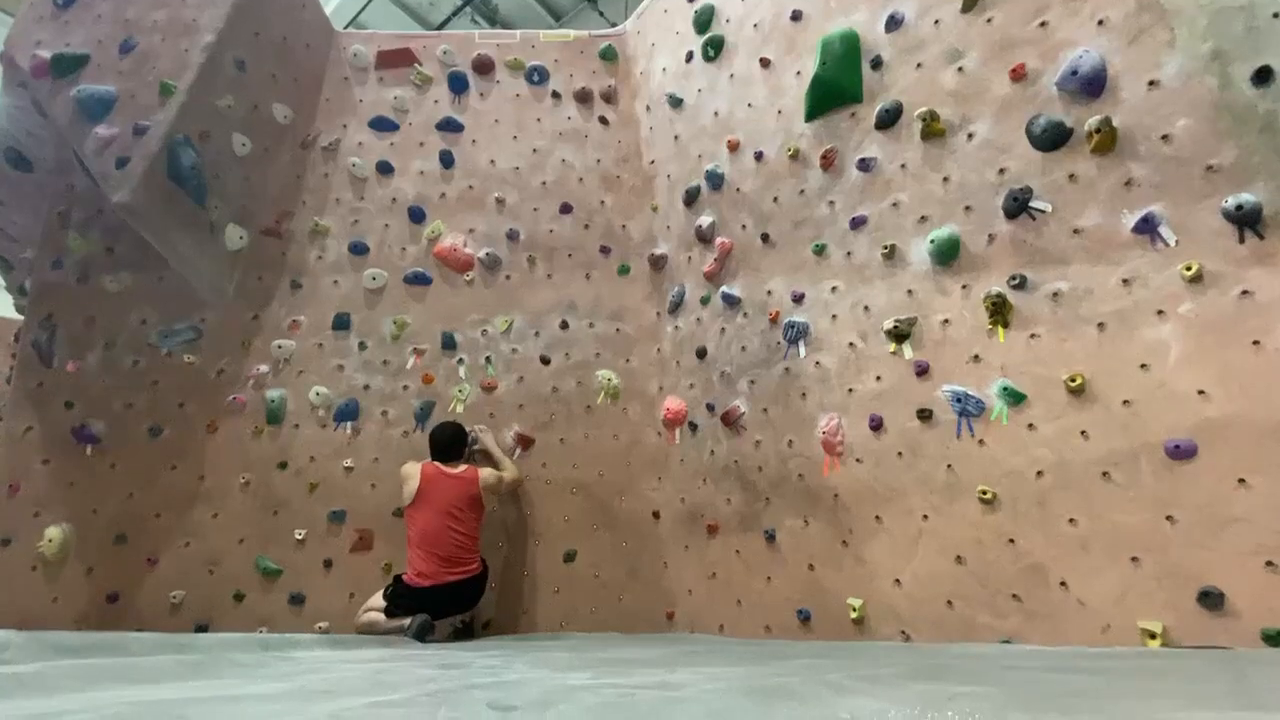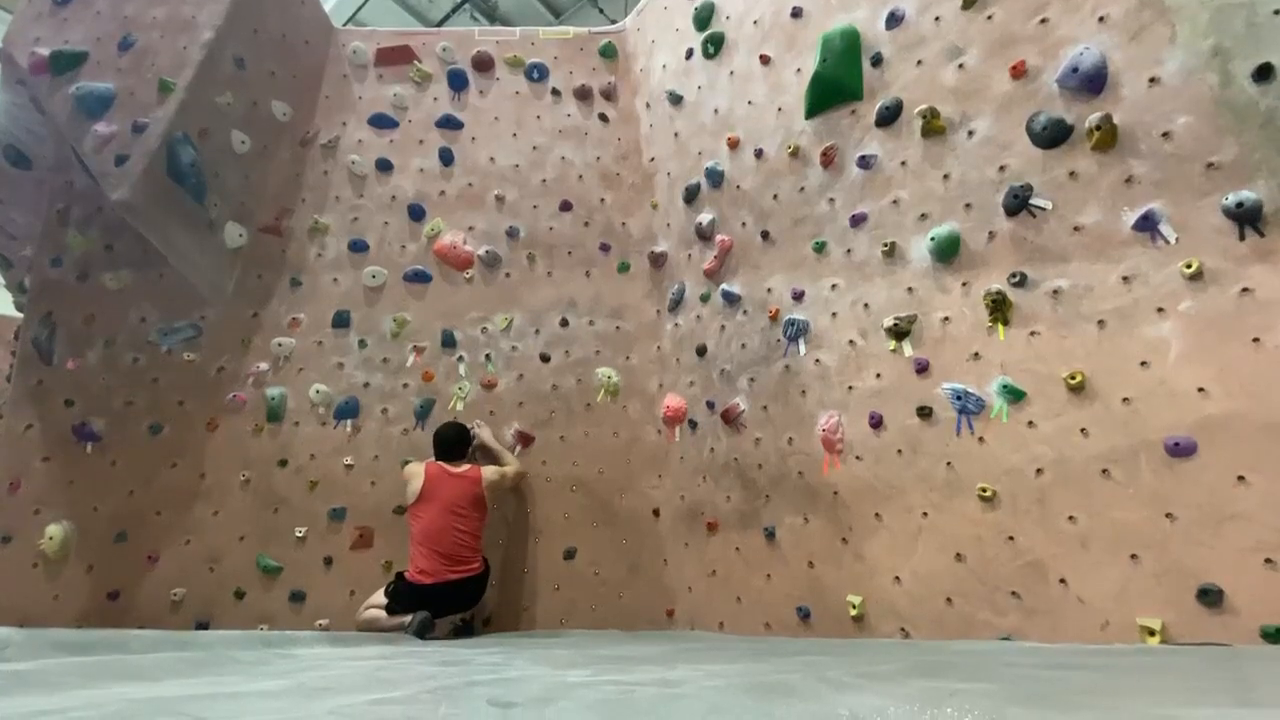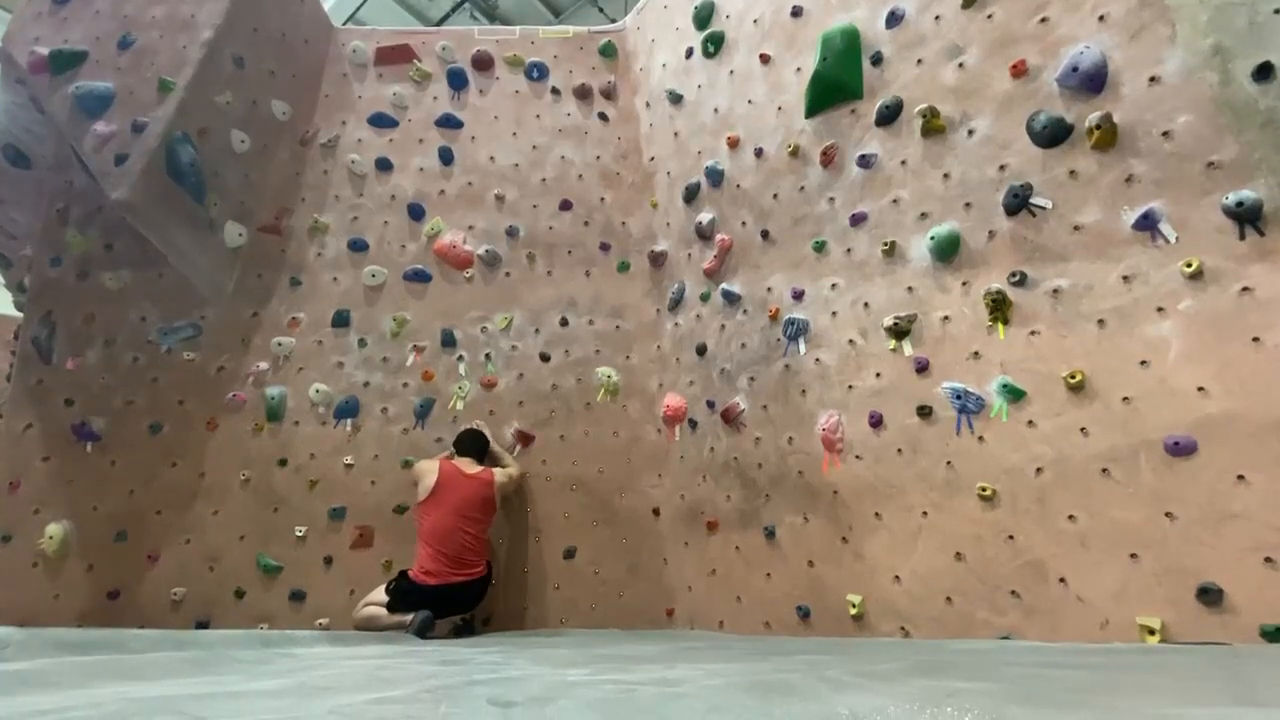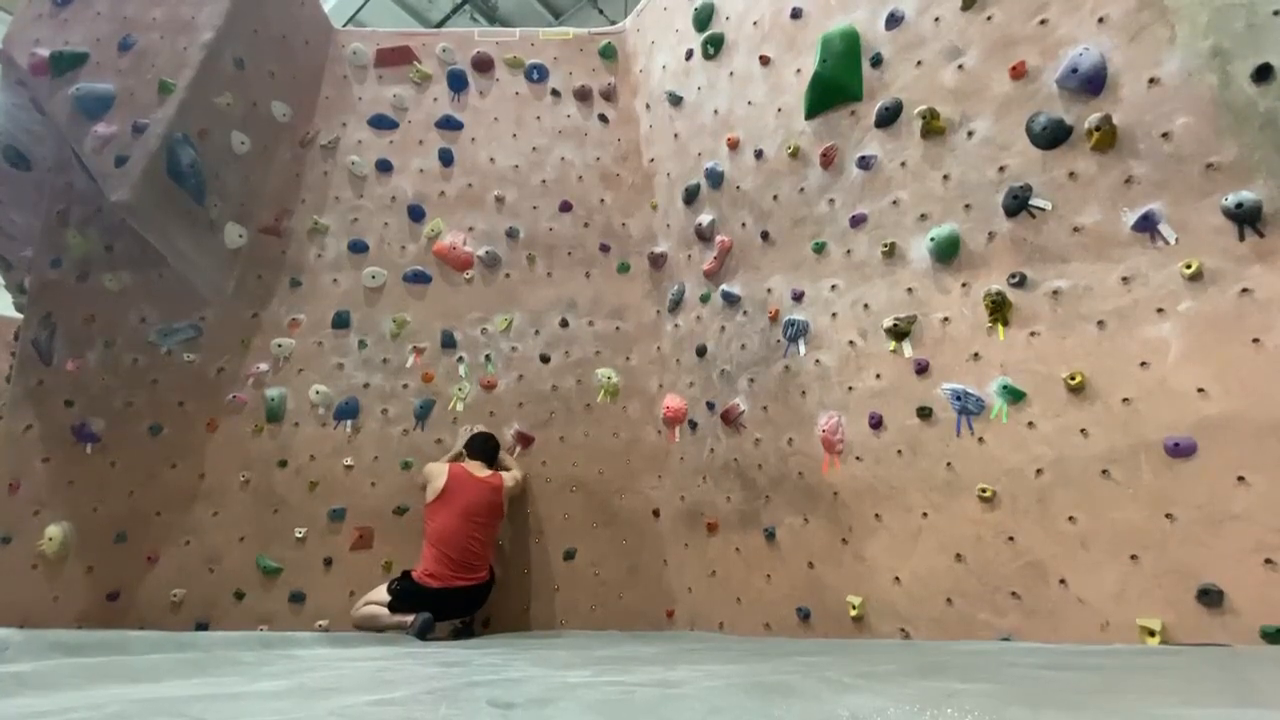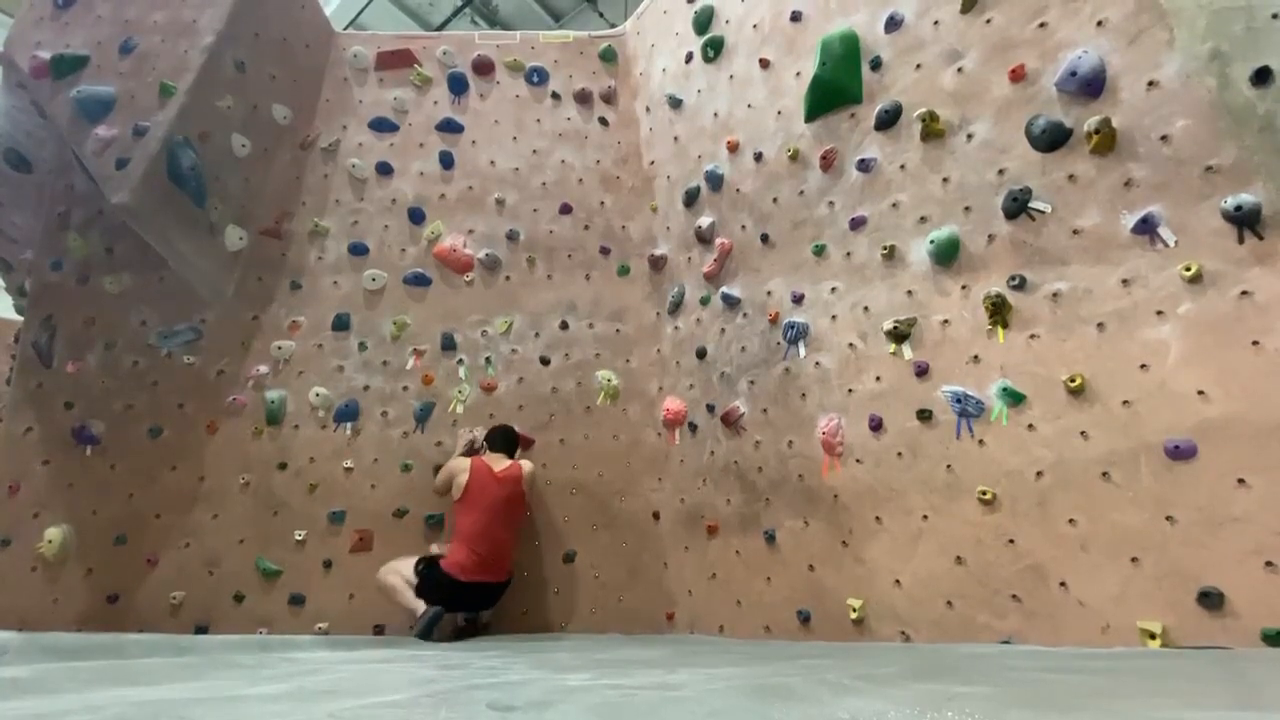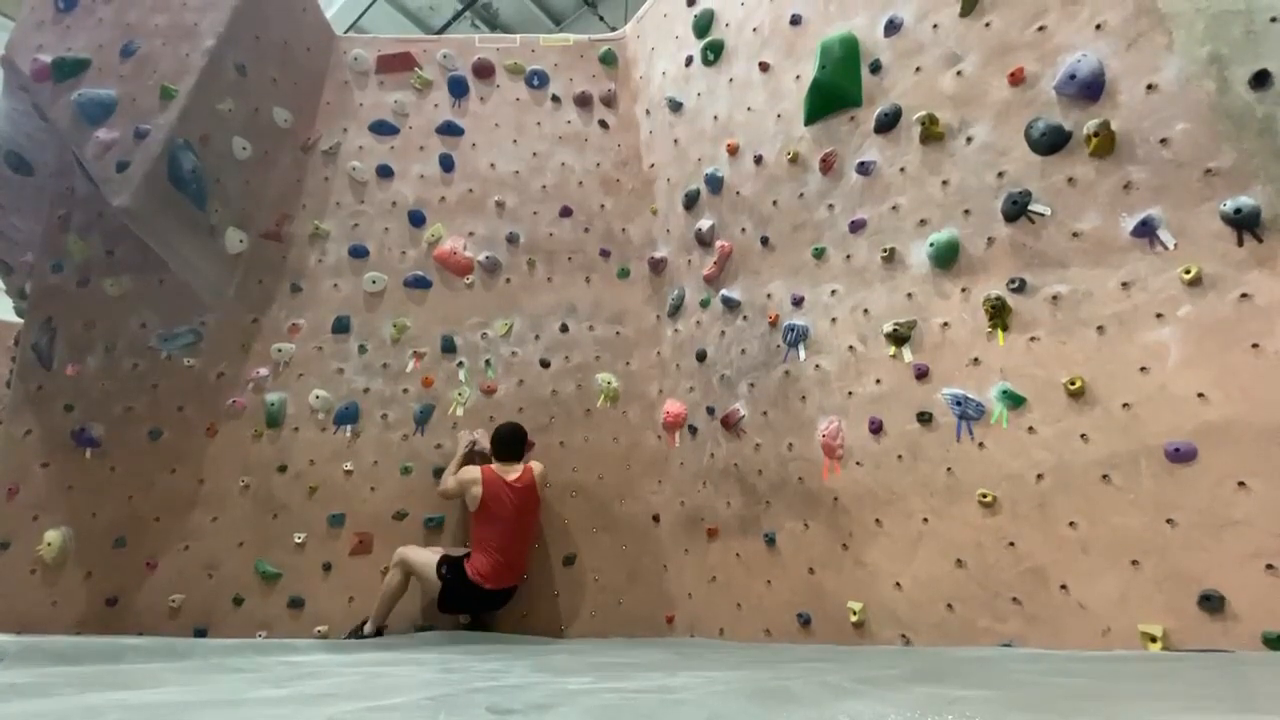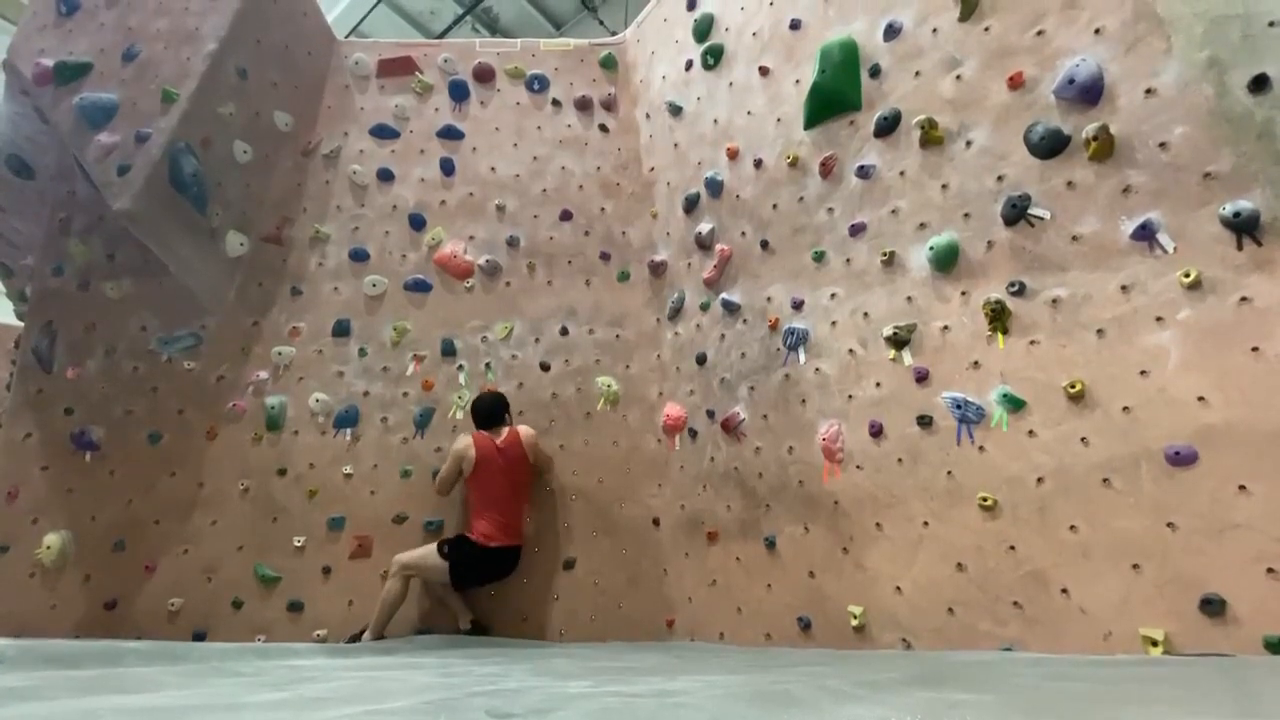
dt=0.7s
person 1, frame 1
left shoulder: (411, 473)
right shoulder: (482, 478)
right elbow: (514, 477)
left wrist: (446, 448)
right wrist: (491, 445)
left hip: (423, 590)
right hip: (470, 588)
left knee: (363, 620)
left ankle: (411, 623)
right ankle: (461, 621)
person 1, frame 2
left shoulder: (414, 473)
right shoulder: (485, 477)
right elbow: (516, 469)
left wrist: (450, 447)
right wrist: (489, 441)
left hip: (424, 588)
right hip: (471, 587)
left knee: (364, 617)
left ankle: (411, 620)
person 1, frame 3
left shoulder: (427, 470)
right shoulder: (495, 480)
right elbow: (515, 470)
left wrist: (453, 452)
right wrist: (489, 442)
left hip: (427, 587)
right hip: (473, 589)
left knee: (361, 615)
left ankle: (411, 618)
right ankle: (459, 619)
person 1, frame 4
left shoulder: (437, 472)
right shoulder: (505, 484)
right elbow: (516, 471)
left wrist: (457, 449)
right wrist: (490, 446)
left hip: (430, 590)
right hip: (476, 594)
left knee: (359, 613)
left ankle: (411, 620)
right ankle: (463, 622)
person 1, frame 5
left shoulder: (462, 467)
right shoulder: (526, 471)
left elbow: (439, 487)
left wrist: (460, 450)
left hip: (457, 581)
right hip: (495, 588)
left knee: (388, 572)
right knee: (438, 550)
left ankle: (423, 610)
right ankle: (469, 621)
person 1, frame 6
left shoulder: (473, 476)
right shoulder: (536, 473)
left elbow: (444, 489)
left wrist: (461, 452)
right wrist: (487, 449)
left hip: (477, 588)
right hip: (506, 590)
left knee: (403, 556)
right knee: (433, 553)
left ankle: (370, 630)
right ankle: (469, 621)
person 1, frame 7
left shoulder: (466, 445)
right shoulder: (524, 436)
left elbow: (441, 488)
right elbow: (546, 466)
left hip: (482, 551)
right hip: (510, 555)
left knee: (401, 565)
right knee: (428, 567)
left ankle: (370, 637)
right ankle: (469, 626)
